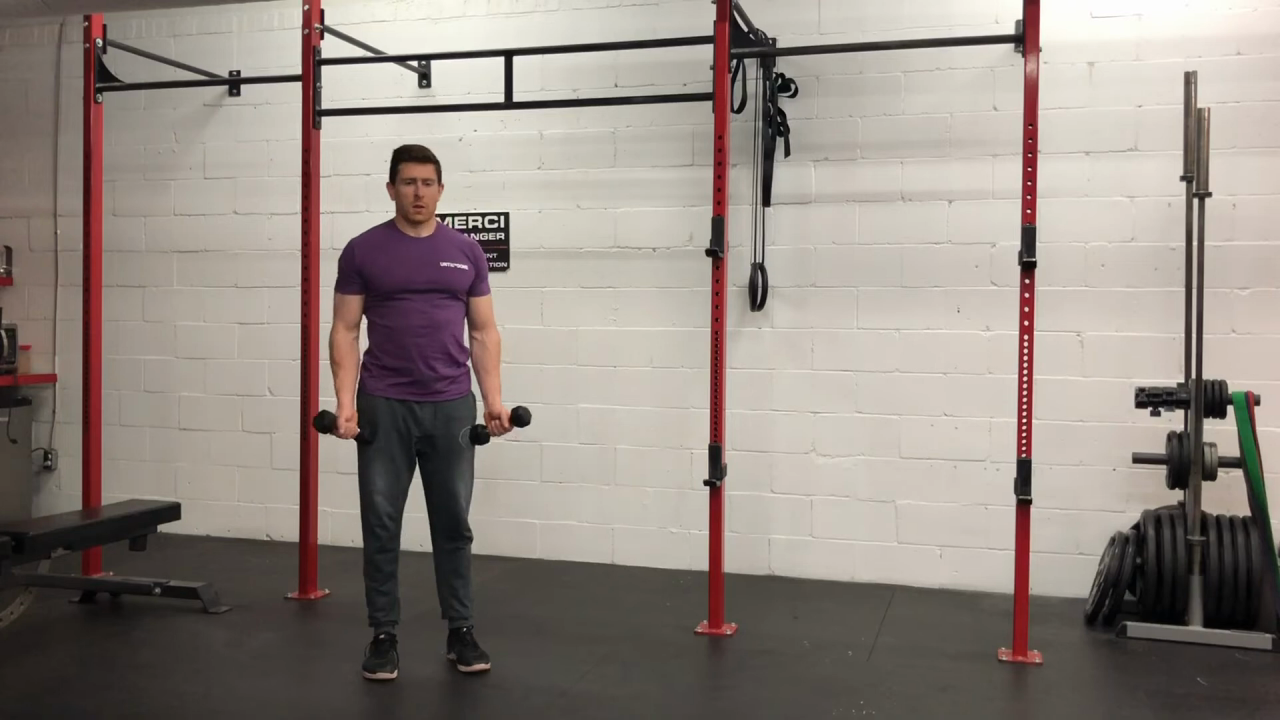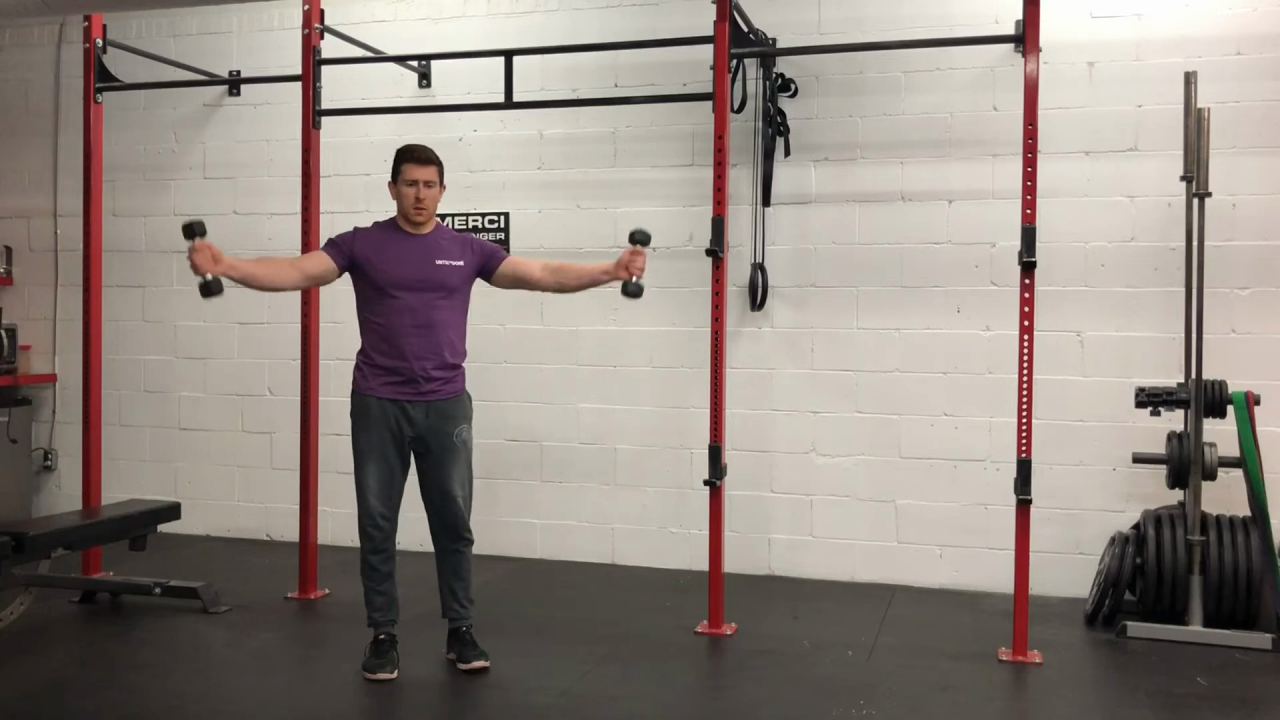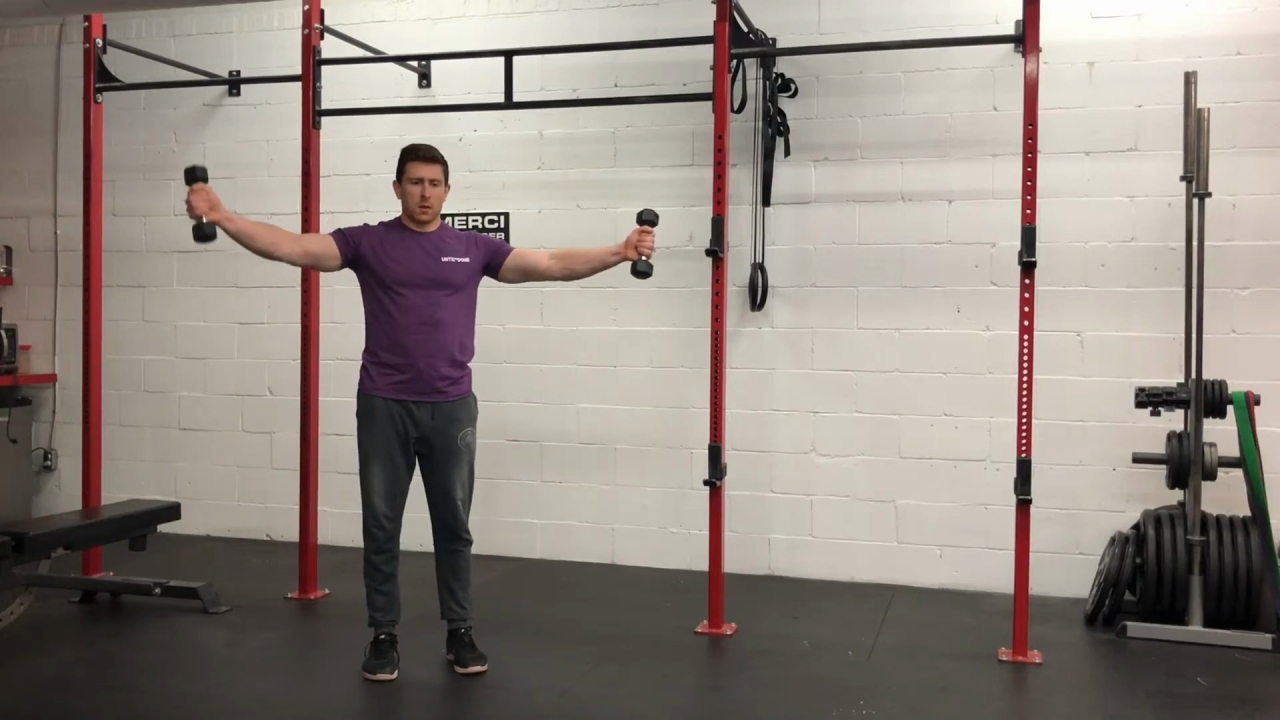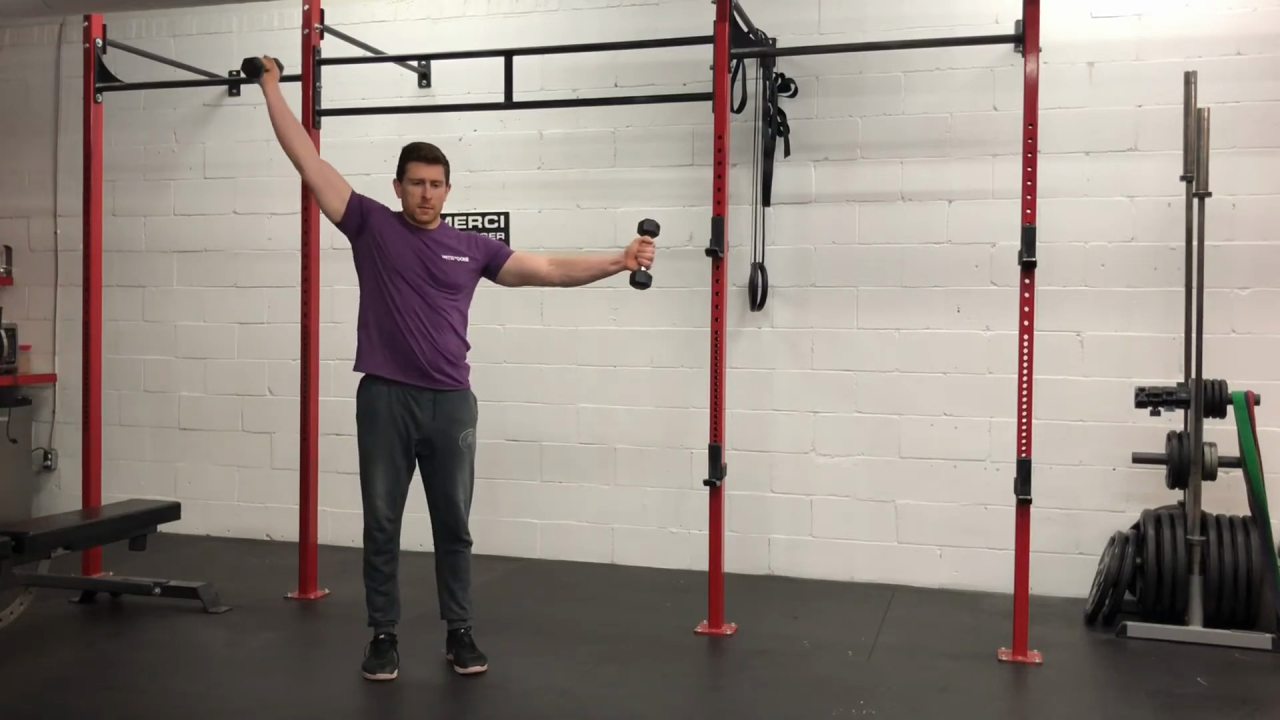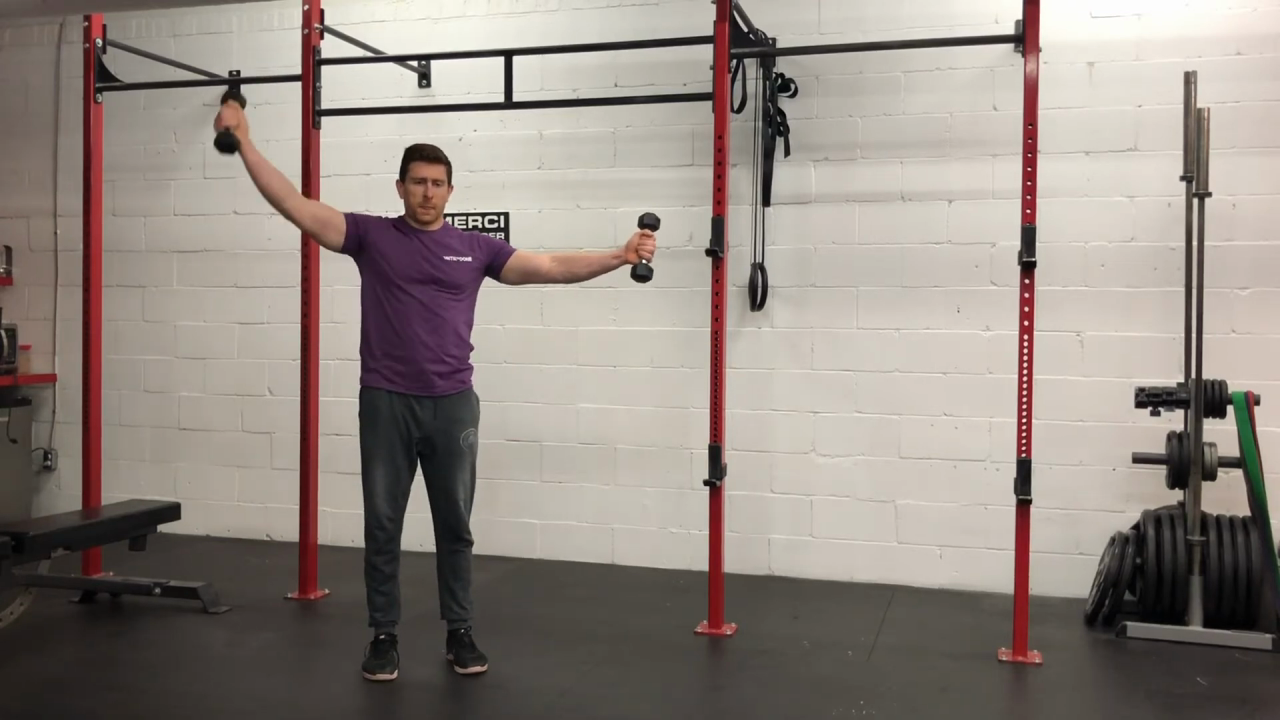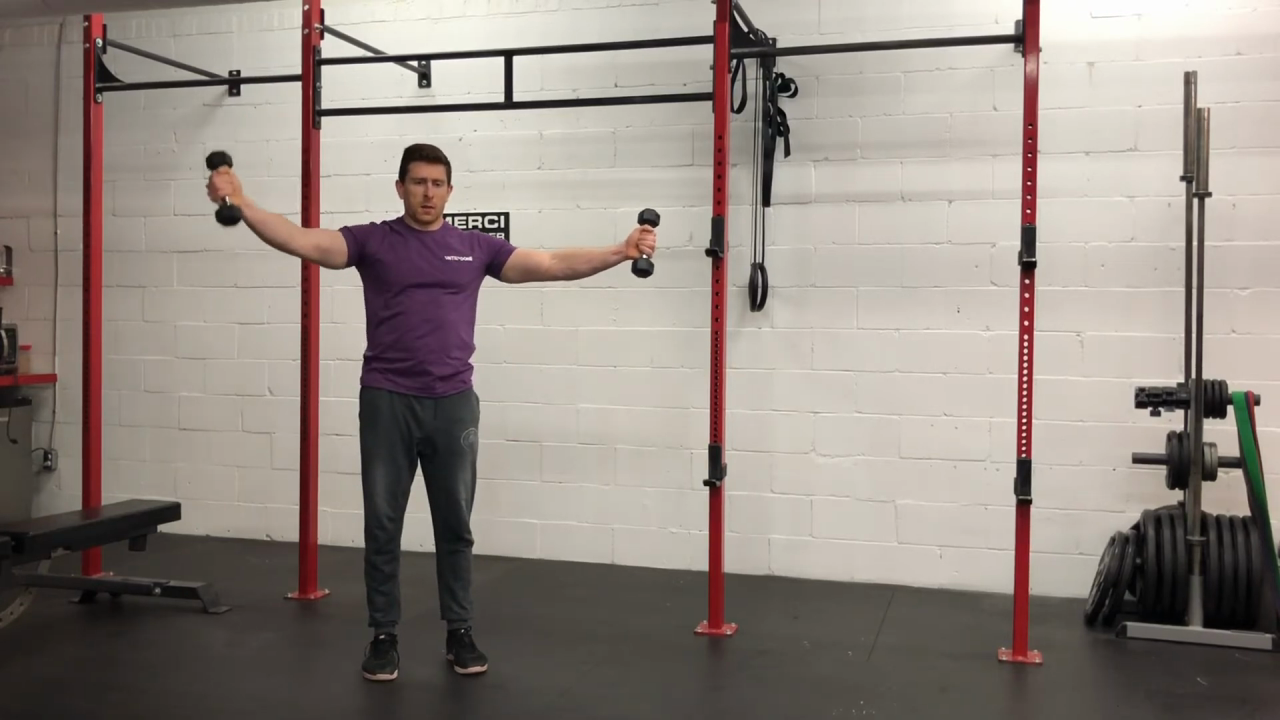
dt=0.7s
person 1, frame 1
left shoulder: (466, 252)
right shoulder: (363, 250)
left elbow: (483, 331)
right elbow: (345, 330)
left wrist: (494, 398)
right wrist: (344, 400)
left hip: (451, 407)
right hip: (384, 407)
left knee: (453, 525)
right knee: (381, 525)
left ankle: (460, 632)
right ankle: (383, 635)
person 1, frame 2
left shoulder: (467, 249)
right shoulder: (362, 244)
left elbow: (541, 275)
right elbow: (296, 272)
left wrist: (611, 271)
right wrist: (226, 266)
left hip: (446, 406)
right hip: (378, 405)
left knee: (454, 522)
right knee: (377, 525)
left ankle: (460, 630)
right ankle: (383, 635)
person 1, frame 3
left shoulder: (472, 248)
right shoulder: (368, 243)
left elbow: (551, 264)
right elbow: (290, 247)
left wrist: (618, 252)
right wrist: (222, 215)
left hip: (451, 408)
right hip: (384, 406)
left knee: (453, 526)
right knee: (381, 527)
left ankle: (459, 632)
right ankle: (383, 635)
person 1, frame 4
left shoulder: (472, 248)
right shoulder: (371, 225)
left elbow: (548, 270)
right elbow: (308, 161)
left wrist: (618, 261)
right wrist: (271, 86)
left hip: (451, 403)
right hip: (385, 399)
left knee: (454, 527)
right knee: (382, 526)
left ankle: (459, 632)
right ankle: (383, 636)
person 1, frame 5
left shoulder: (474, 246)
right shoulder: (372, 235)
left elbow: (549, 267)
right elbow: (299, 208)
left wrist: (619, 255)
right wrist: (244, 143)
left hip: (452, 406)
right hip: (386, 402)
left knee: (454, 526)
right knee: (382, 528)
left ankle: (459, 633)
right ankle: (383, 636)
person 1, frame 6
left shoulder: (475, 247)
right shoulder: (373, 240)
left elbow: (551, 264)
right elbow: (303, 242)
left wrist: (620, 251)
right wrist: (240, 203)
left hip: (453, 404)
right hip: (386, 401)
left knee: (455, 526)
right knee: (382, 526)
left ankle: (459, 632)
right ankle: (383, 635)
